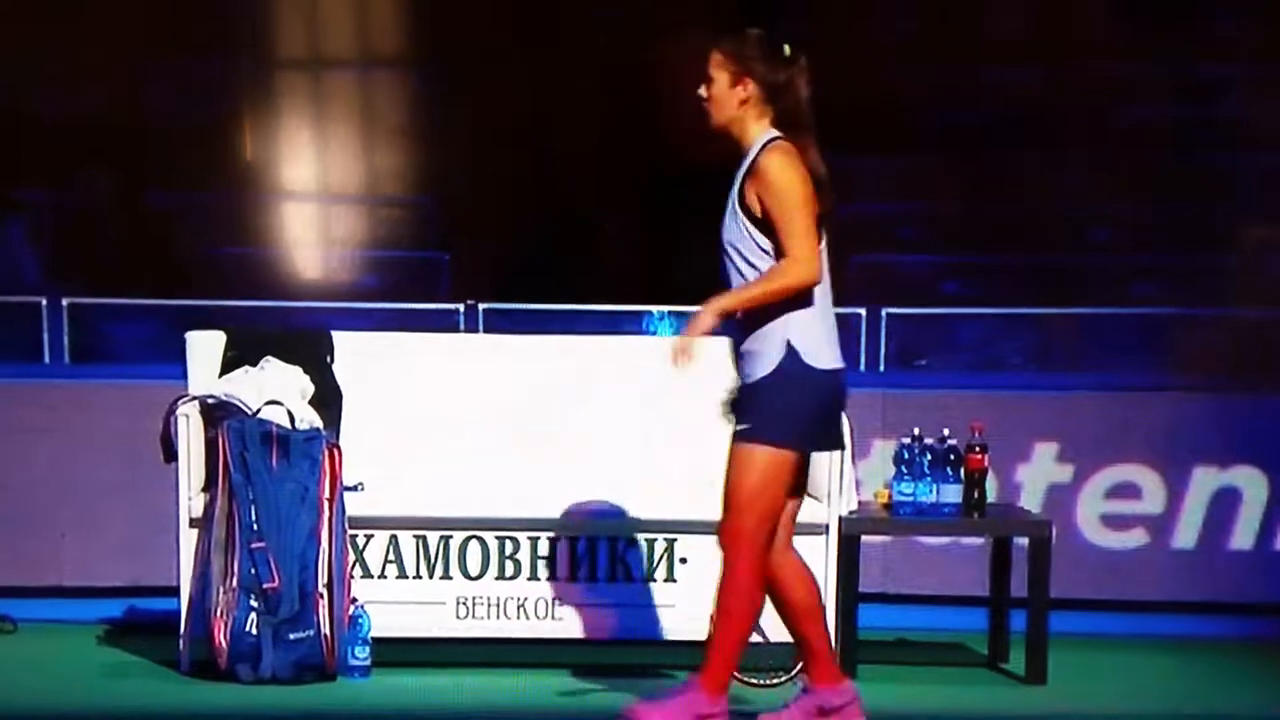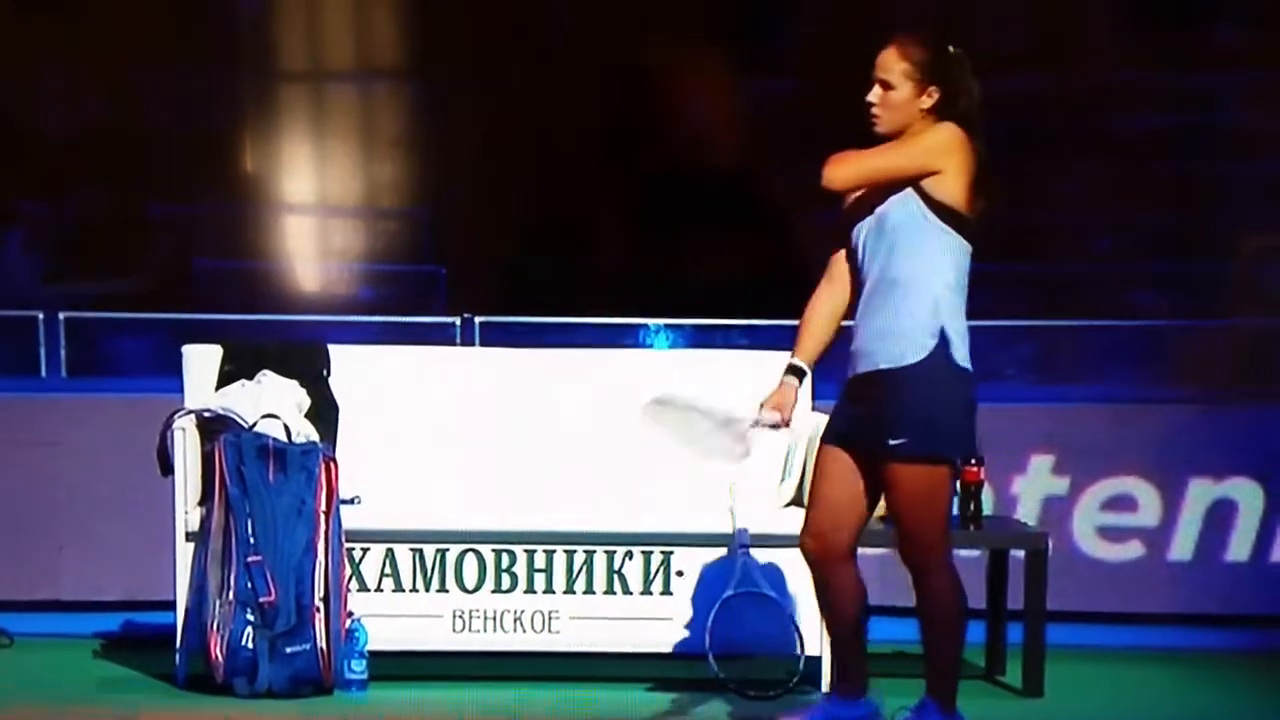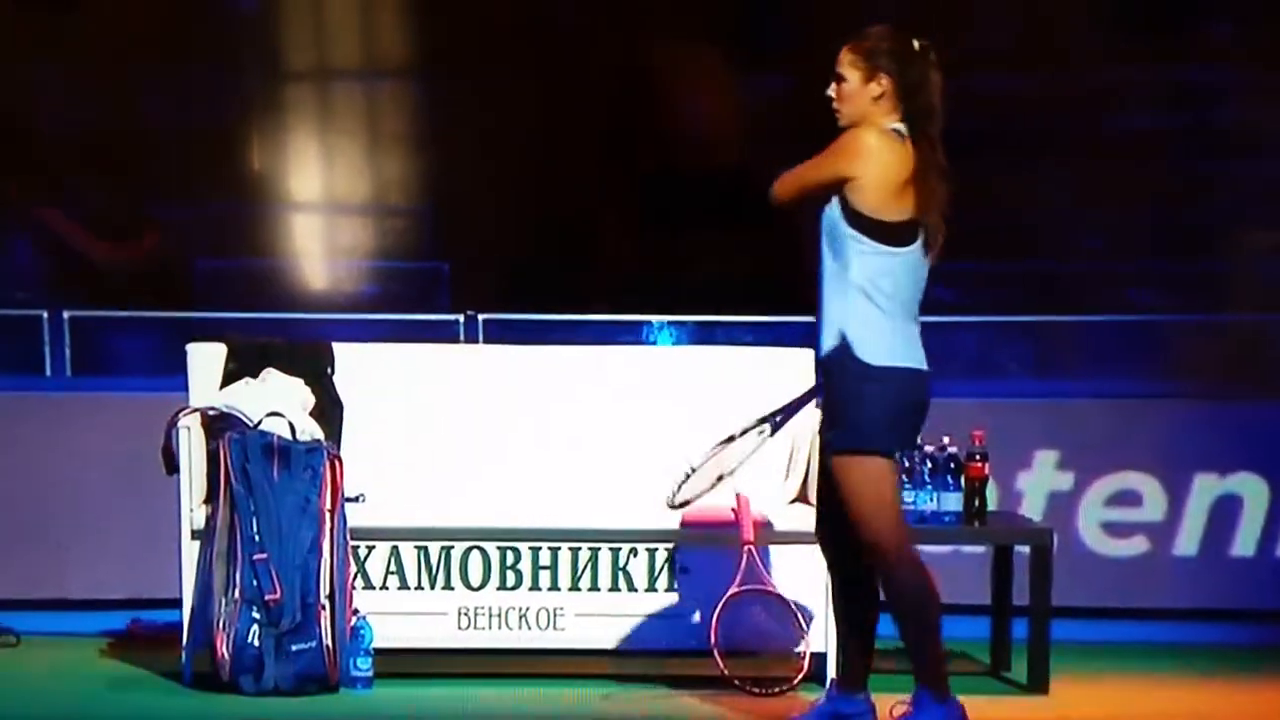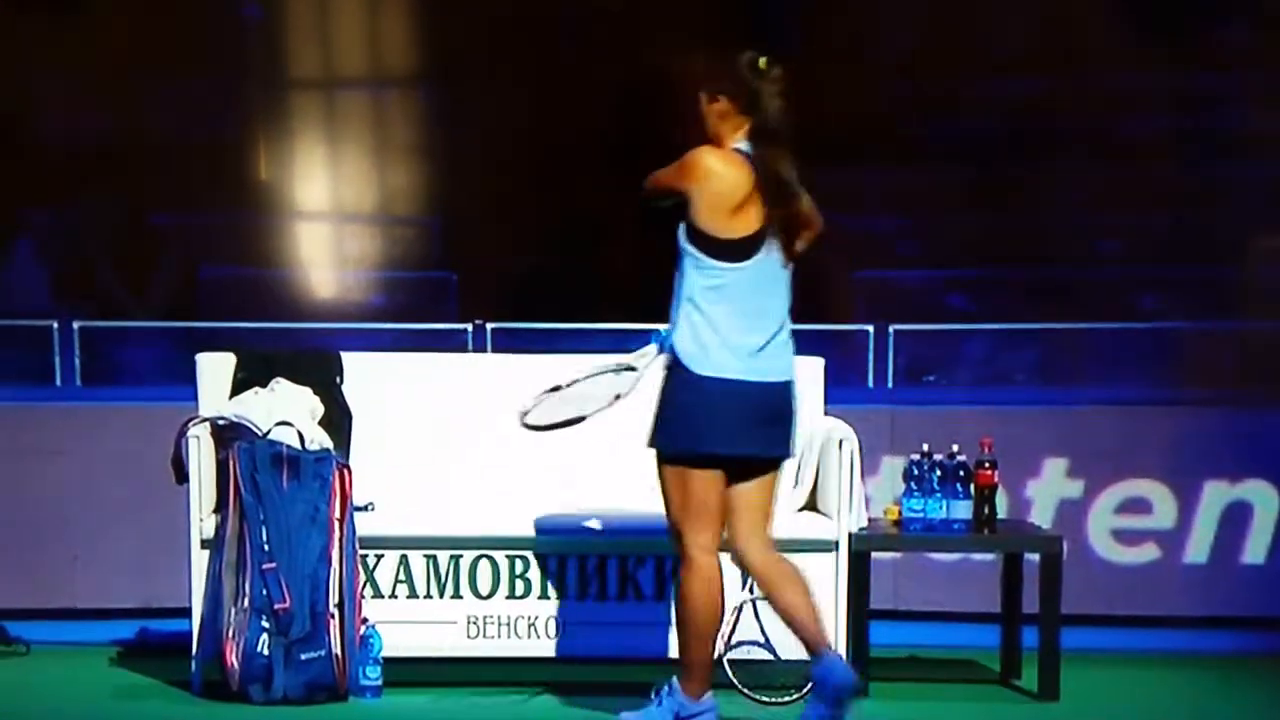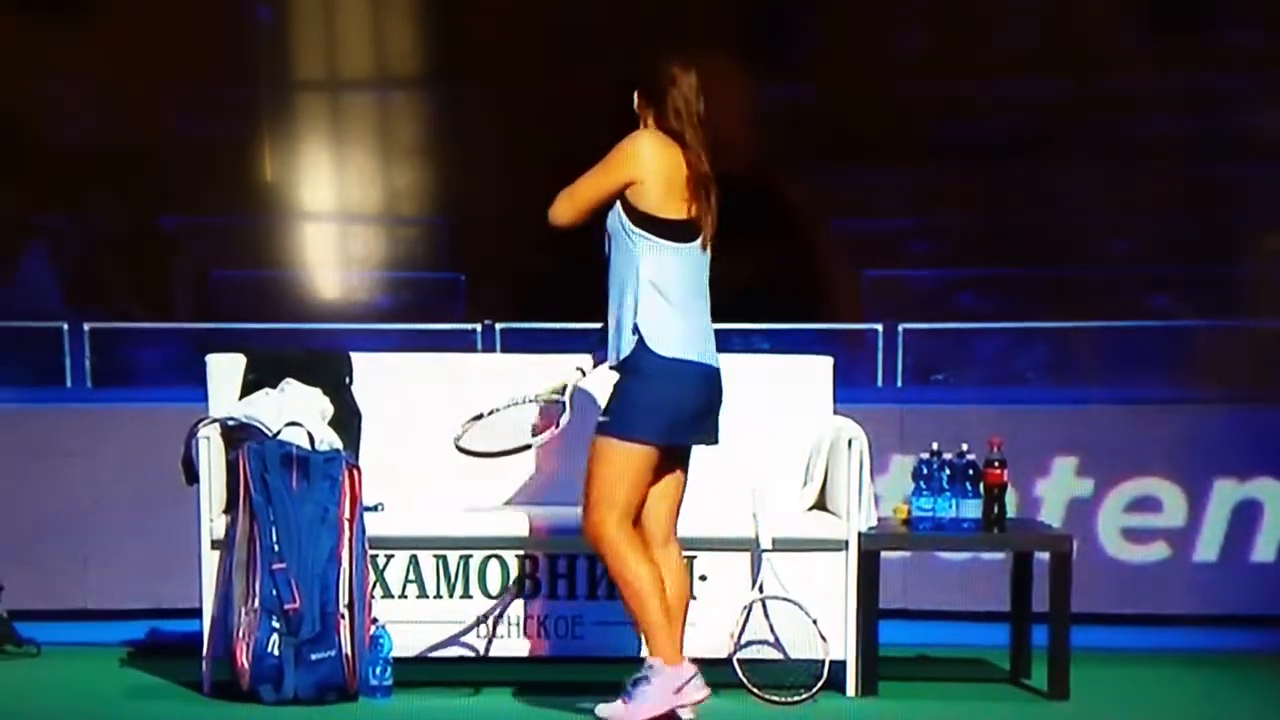
dt=1s
person 1, frame 1
left shoulder: (777, 162)
right shoulder: (759, 166)
left elbow: (800, 271)
left wrist: (716, 306)
left hip: (793, 375)
right hip: (777, 376)
left knee: (742, 538)
right knee: (770, 544)
person 1, frame 2
left shoulder: (949, 144)
right shoulder: (877, 188)
left elbow: (834, 174)
right elbow: (837, 284)
left wrist: (851, 162)
right wrist: (794, 371)
left hip: (925, 380)
right hip: (868, 382)
left knee: (924, 556)
right knee: (824, 544)
person 1, frame 3
left shoulder: (865, 146)
right shoulder: (910, 156)
left elbow: (781, 191)
right elbow: (931, 243)
left wrist: (825, 174)
left hip: (867, 373)
right hip: (886, 370)
left knee: (883, 546)
right knee: (847, 543)
person 1, frame 4
left shoulder: (707, 165)
right shoulder: (781, 178)
left elbow: (653, 184)
right elbow: (812, 229)
left hip: (706, 384)
right hip: (769, 388)
left knee: (697, 546)
right knee: (755, 543)
right ankle: (828, 664)
person 1, frame 5
left shoulder: (644, 149)
right shoulder: (693, 176)
left elbow: (561, 213)
left wrist: (610, 187)
right wrist: (622, 328)
left hip: (659, 368)
right hip: (686, 369)
left knee: (605, 523)
right knee: (657, 533)
